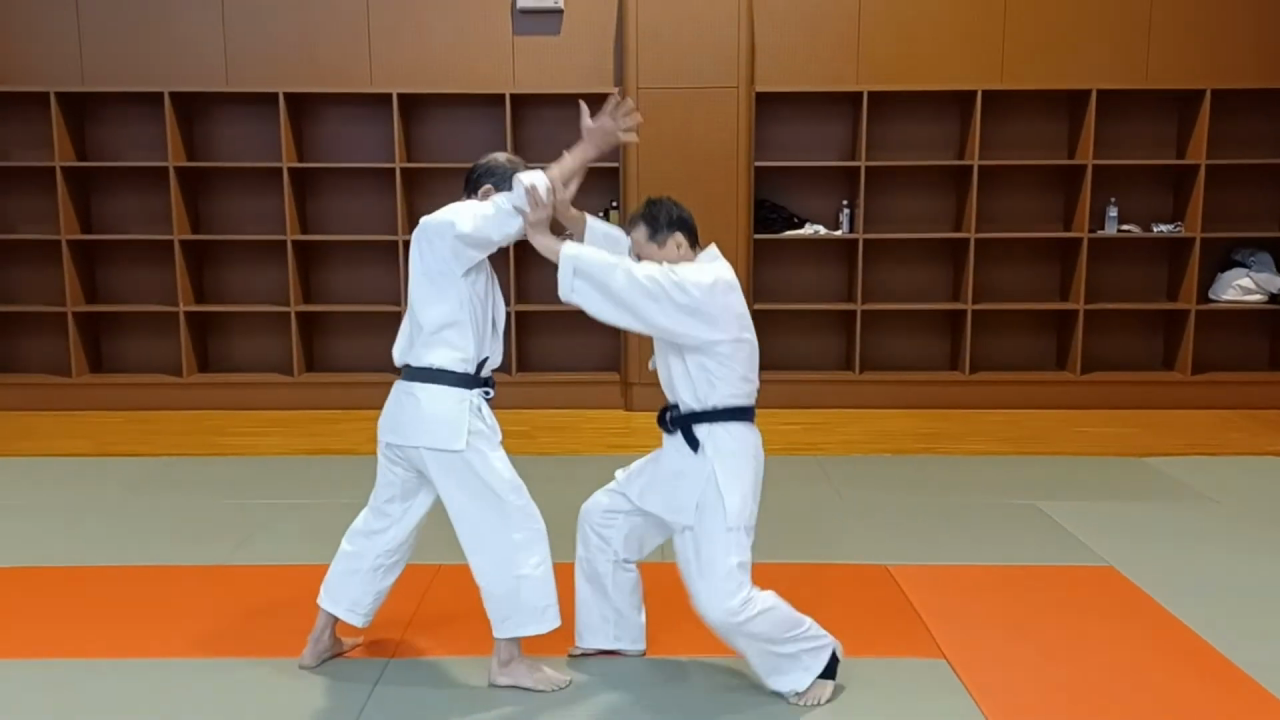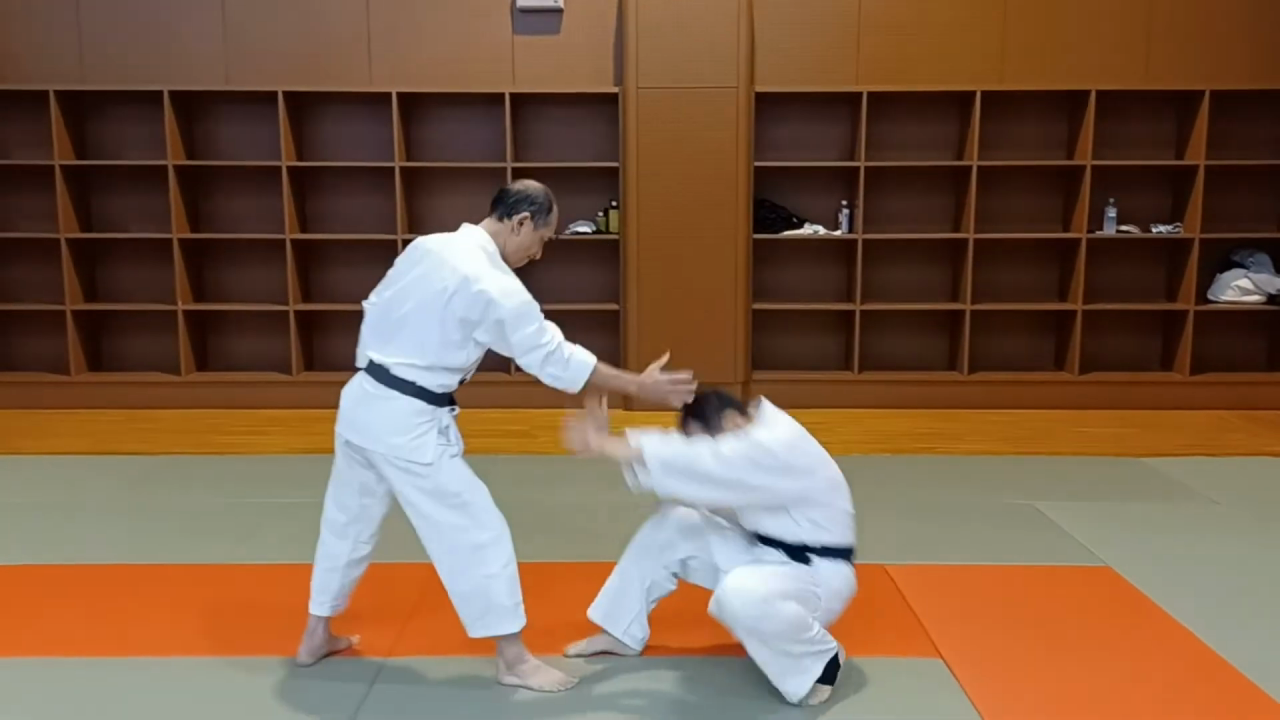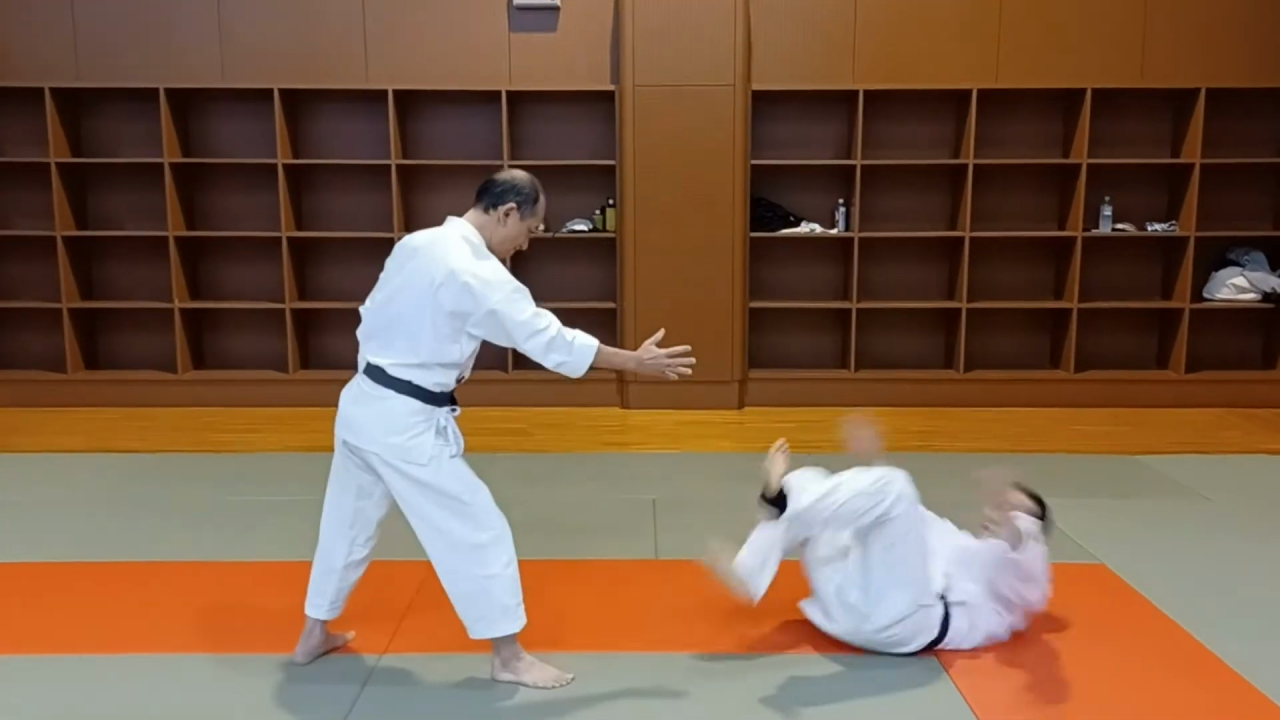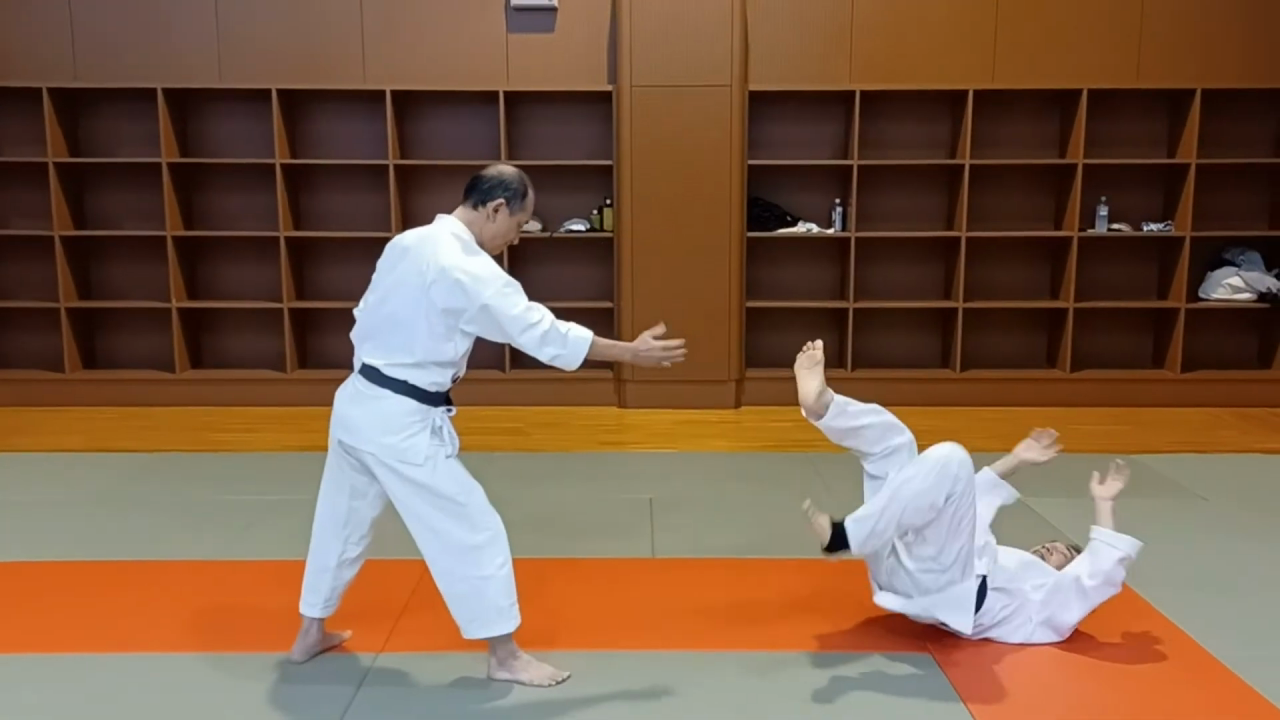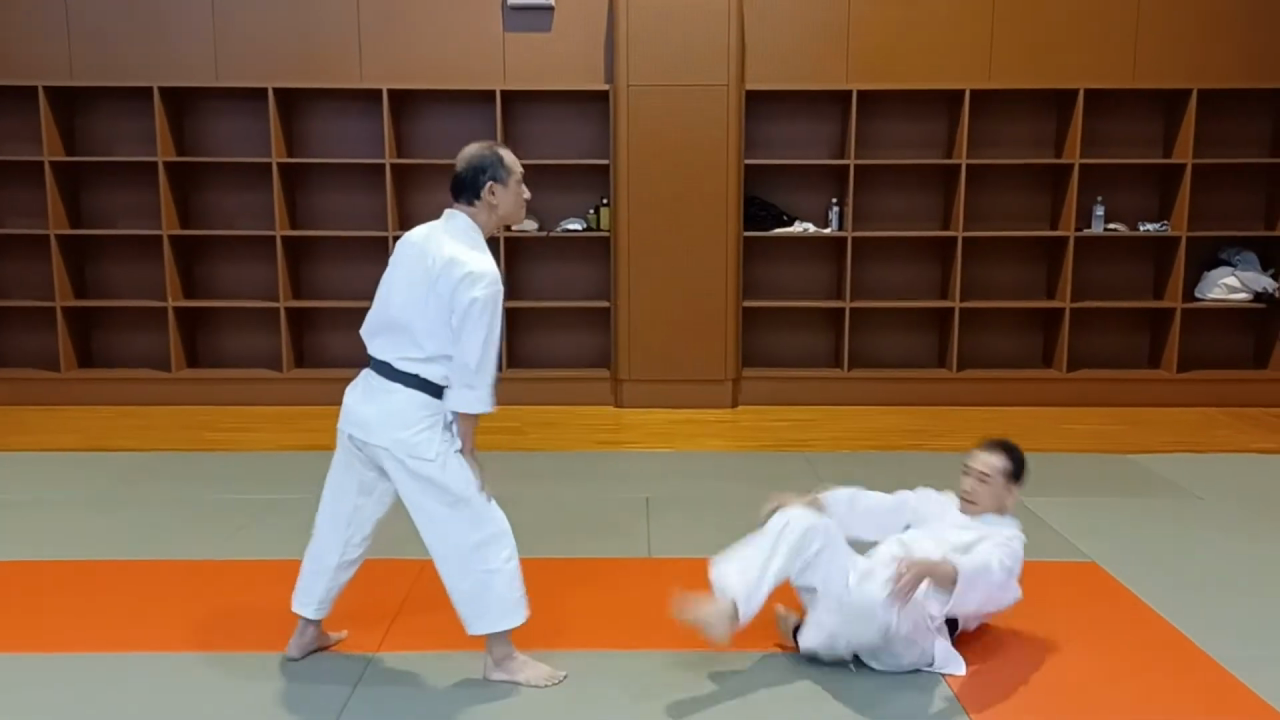
dt=0.4s
person 1, frame 1
left shoulder: (455, 244)
right shoulder: (444, 227)
right elbow: (520, 206)
right wrist: (590, 147)
left hip: (412, 405)
right hip: (446, 414)
left knee: (384, 521)
right knee: (511, 524)
left ankle: (321, 638)
right ankle: (510, 659)
person 1, frame 2
left shoulder: (429, 246)
right shoulder: (494, 286)
left elbow: (375, 309)
right elbow: (554, 358)
right wrist: (638, 384)
left hip: (362, 402)
right hip: (410, 423)
left knee: (348, 521)
right knee: (477, 533)
left ankle: (316, 635)
right ankle: (513, 658)
person 1, frame 3
left shoulder: (416, 243)
right shoulder: (478, 275)
left elbow: (372, 315)
right elbow: (551, 341)
right wrist: (637, 361)
left hip: (362, 403)
right hip: (409, 424)
left knee: (348, 523)
right knee: (478, 532)
left ankle: (314, 634)
right ankle: (508, 656)
person 1, frame 4
left shoulder: (407, 243)
right shoulder: (471, 271)
left elbow: (368, 318)
right elbow: (543, 334)
right wrist: (632, 351)
left hip: (357, 401)
right hip: (403, 422)
left knee: (341, 520)
right knee: (472, 532)
left ankle: (311, 632)
right ankle: (504, 654)
person 1, frame 5
left shoulder: (419, 239)
right shoulder: (476, 269)
right elbow: (472, 374)
right wrist: (467, 451)
left hip: (368, 399)
right hip: (414, 417)
left knee: (344, 519)
right knee: (477, 532)
left ankle: (306, 631)
right ankle: (501, 655)
person 2, frame 1
left shoulder: (705, 288)
right shoulder: (690, 281)
left elbow: (625, 282)
right elbow: (617, 251)
left wrist: (547, 243)
right wrist: (567, 214)
left hip: (719, 456)
right hip: (686, 449)
left knee: (721, 598)
right knee: (603, 519)
left ankle: (814, 657)
right ankle: (615, 635)
person 2, frame 2
left shoulder: (782, 446)
right shoulder: (750, 432)
left elbow: (702, 466)
right elbow: (679, 449)
left wrist: (613, 449)
right wrist: (613, 439)
left hip: (817, 575)
right hip: (770, 558)
left knee: (741, 598)
right knee: (669, 528)
left ankle: (821, 662)
right ankle: (618, 631)
person 2, frame 3
left shoulder: (1017, 586)
right shoulder: (960, 544)
left elbow: (1020, 578)
right elbow: (882, 521)
left wrist: (1008, 524)
right wrist: (870, 462)
left hip: (897, 619)
right hip: (858, 600)
left knee: (888, 487)
right knee: (809, 483)
left ankle: (780, 501)
right ankle: (748, 574)
person 2, frame 4
left shoulder: (1048, 599)
right shoulder: (1015, 562)
left elbow: (1098, 574)
right elbow: (963, 506)
left wrist: (1103, 504)
right wrist: (1015, 460)
left hip: (940, 586)
right hip: (900, 561)
left knee: (947, 460)
right knee: (891, 438)
left ankle: (842, 534)
right ankle: (821, 402)
person 2, frame 5
left shoulder: (1006, 545)
right shoulder: (938, 502)
left elbow: (984, 578)
right elbow: (874, 508)
left wrist: (932, 568)
right wrist: (809, 502)
left hip: (912, 621)
right hip: (863, 588)
left knee: (878, 595)
right knee: (802, 525)
left ankle: (806, 636)
right ankle: (727, 610)
